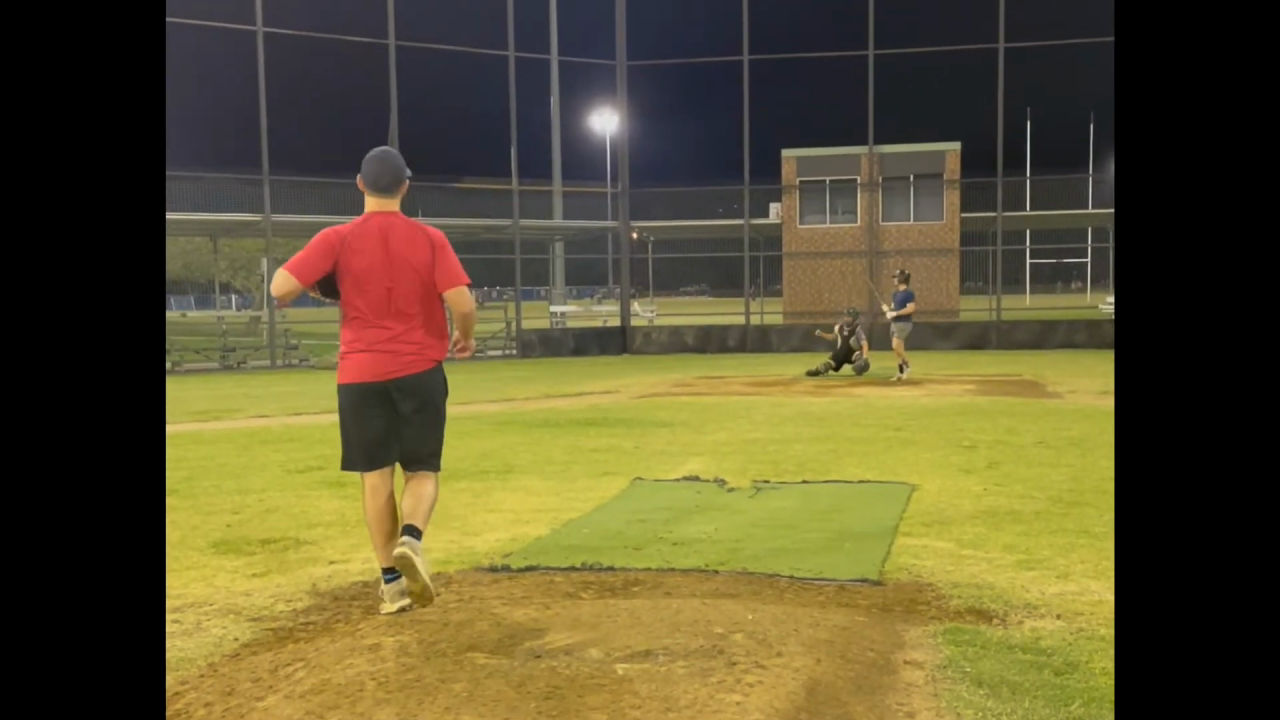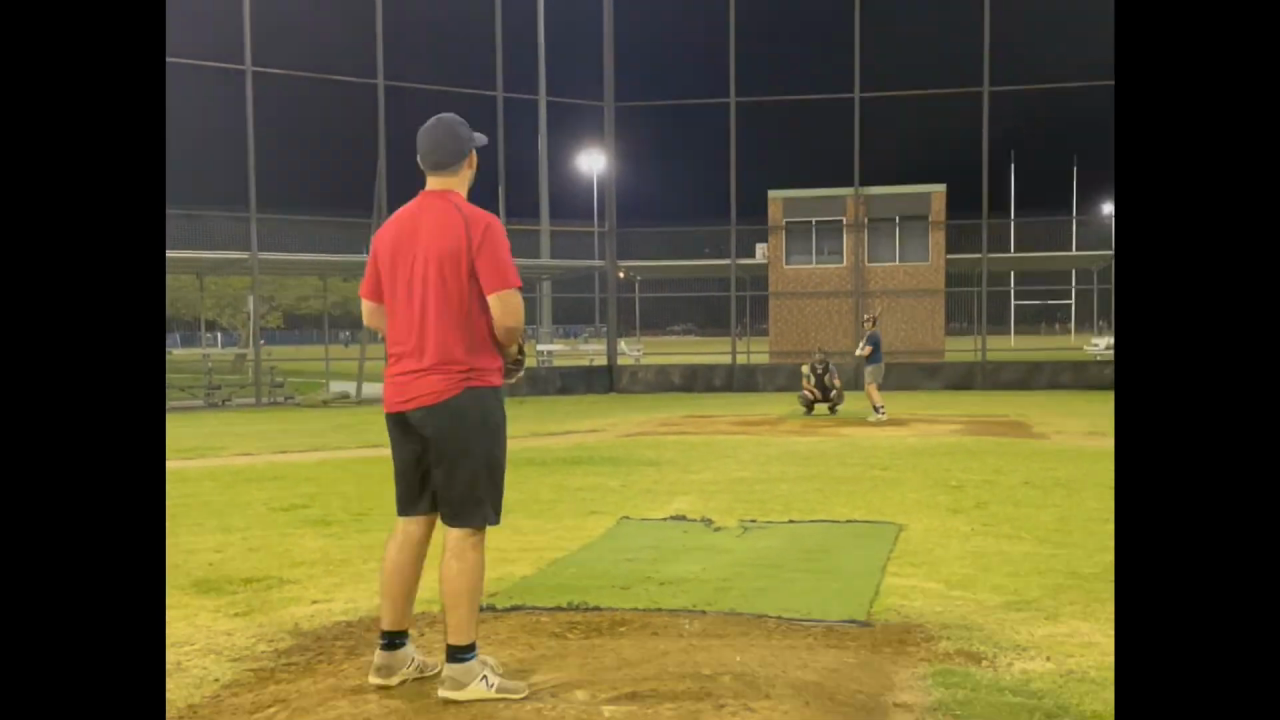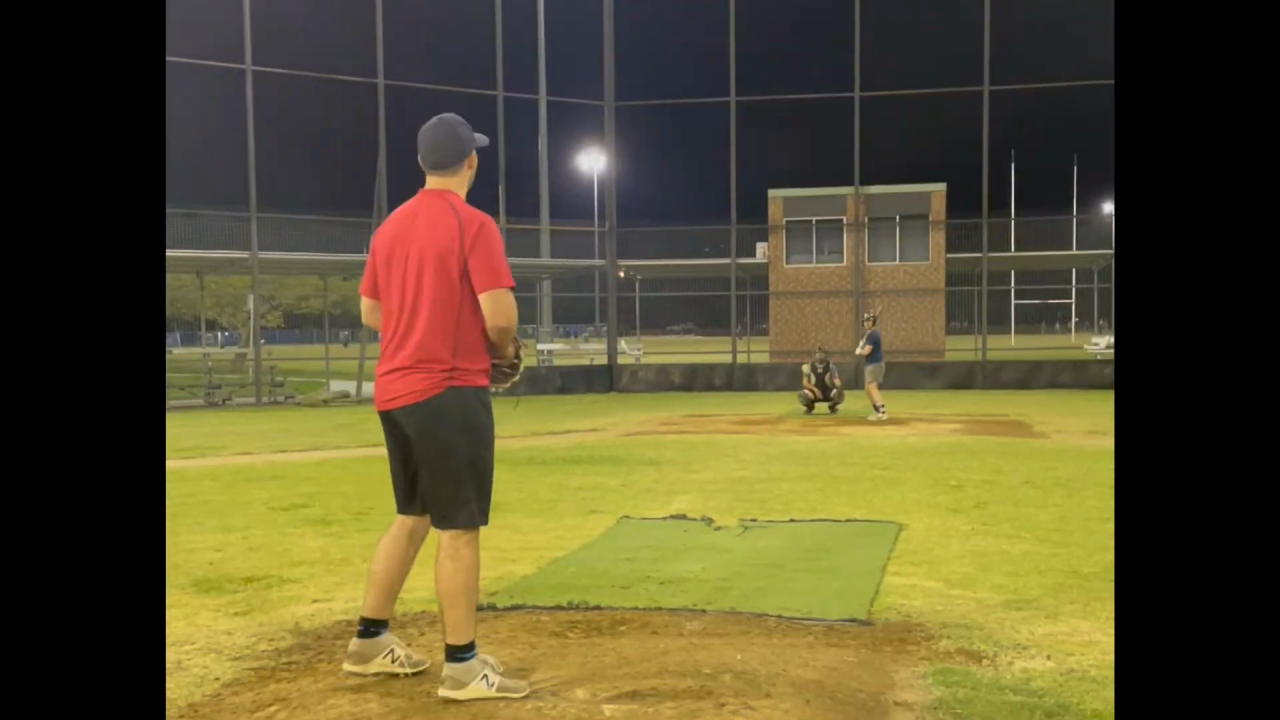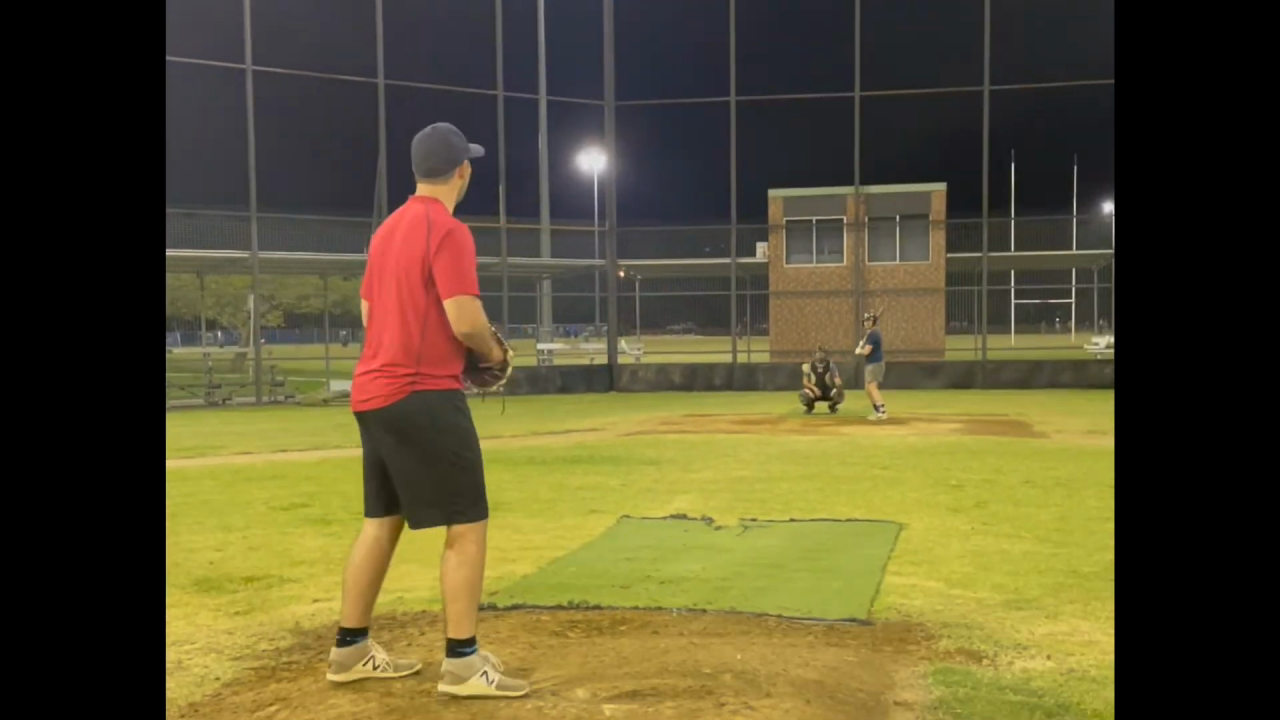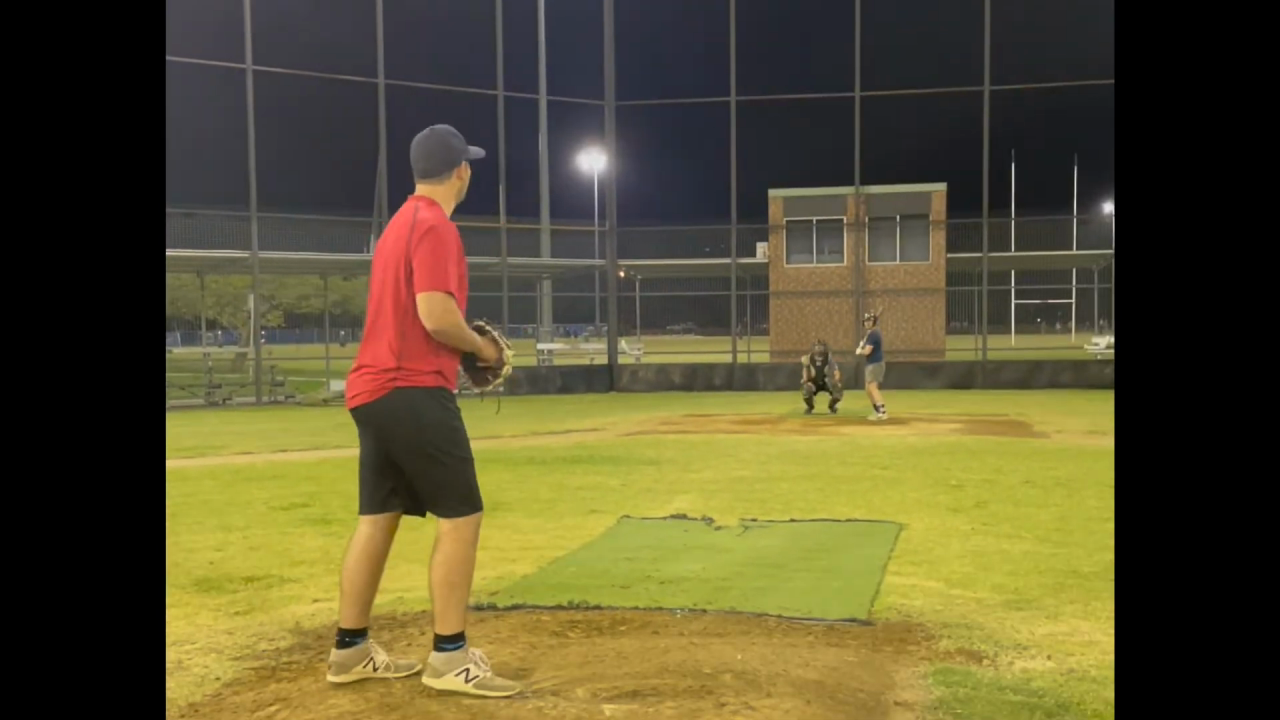
dt=0.2s
person 1, frame 1
left shoulder: (339, 238)
right shoulder: (431, 238)
left elbow: (281, 288)
right elbow: (463, 305)
left wrist: (322, 281)
right wrist: (466, 335)
left hip: (361, 375)
right hip: (421, 372)
left knee: (376, 476)
right knee: (422, 470)
left ankle: (392, 582)
right ankle: (411, 541)
person 1, frame 2
left shoulder: (390, 230)
right shoulder: (479, 225)
left elbow: (371, 316)
right elbow: (507, 316)
right wrist: (508, 350)
left hip: (403, 395)
right hip: (462, 393)
left knee: (413, 519)
right knee: (465, 527)
left ankle: (393, 653)
right ankle: (461, 665)
person 1, frame 3
left shoulder: (390, 227)
right shoulder: (474, 224)
left elbow: (371, 313)
right elbow: (500, 316)
right wrist: (503, 349)
left hip: (396, 390)
right hip: (449, 391)
left knee: (413, 515)
right knee: (460, 528)
left ankle: (369, 639)
right ankle: (463, 666)
person 1, frame 4
left shoulder: (388, 229)
right shoulder: (449, 230)
right elbow: (464, 321)
right wrist: (491, 350)
left hip: (377, 391)
right hip: (423, 393)
left knee: (382, 520)
right knee: (466, 522)
left ankle: (350, 648)
right ankle: (463, 660)
person 1, frame 5
left shoulder: (400, 224)
right shoulder: (436, 226)
right elbow: (436, 316)
left wrist: (464, 342)
right wrist: (481, 346)
left hip: (379, 388)
right hip: (412, 389)
left knee: (377, 517)
right knee: (461, 515)
left ankle: (351, 649)
right ankle: (450, 657)
